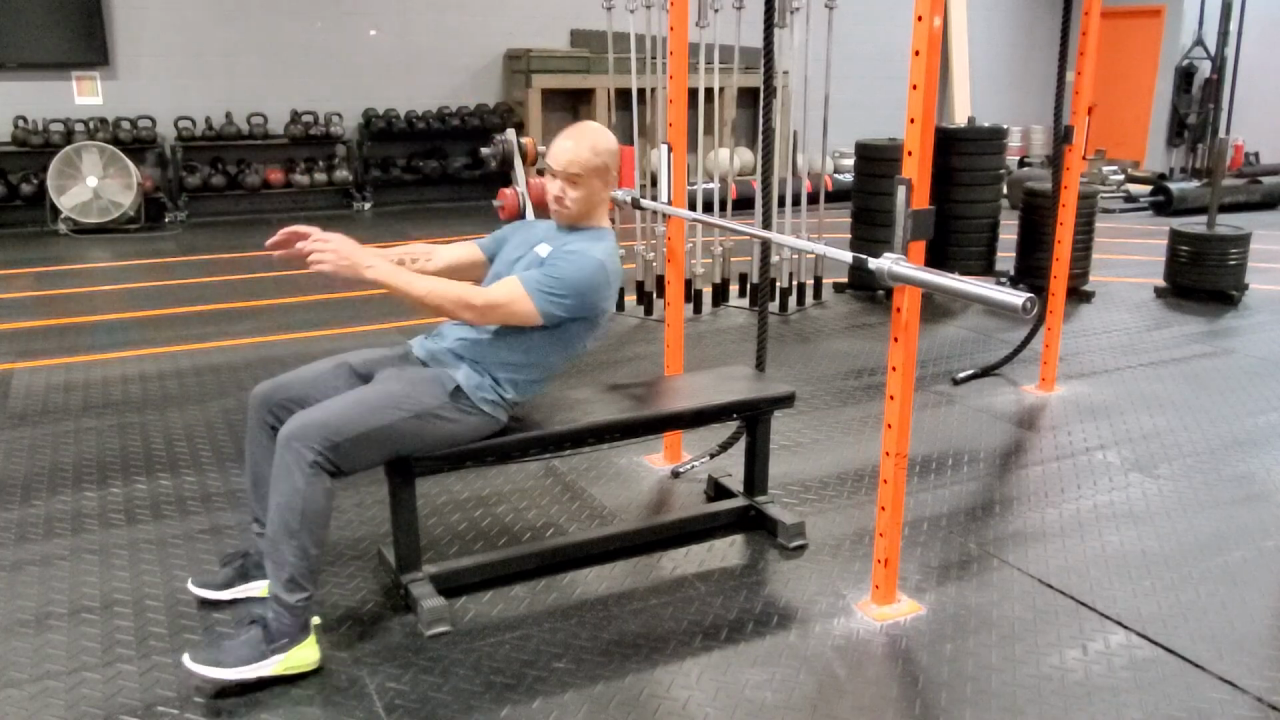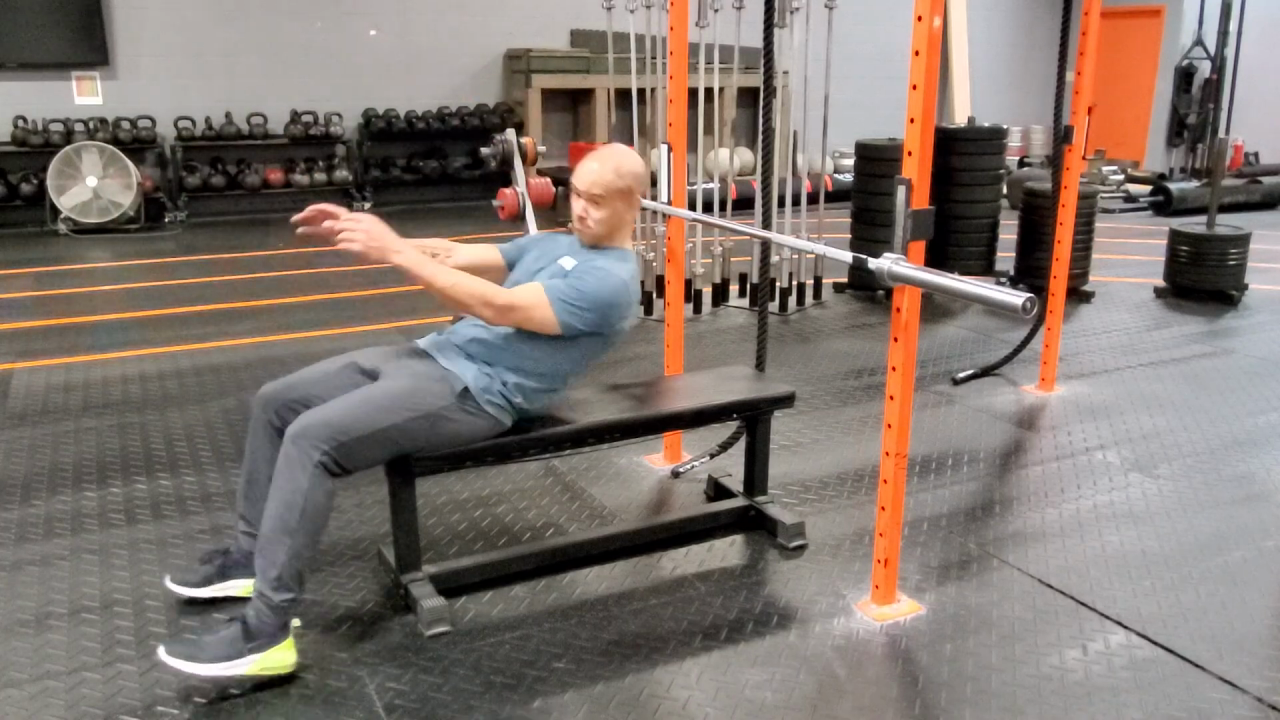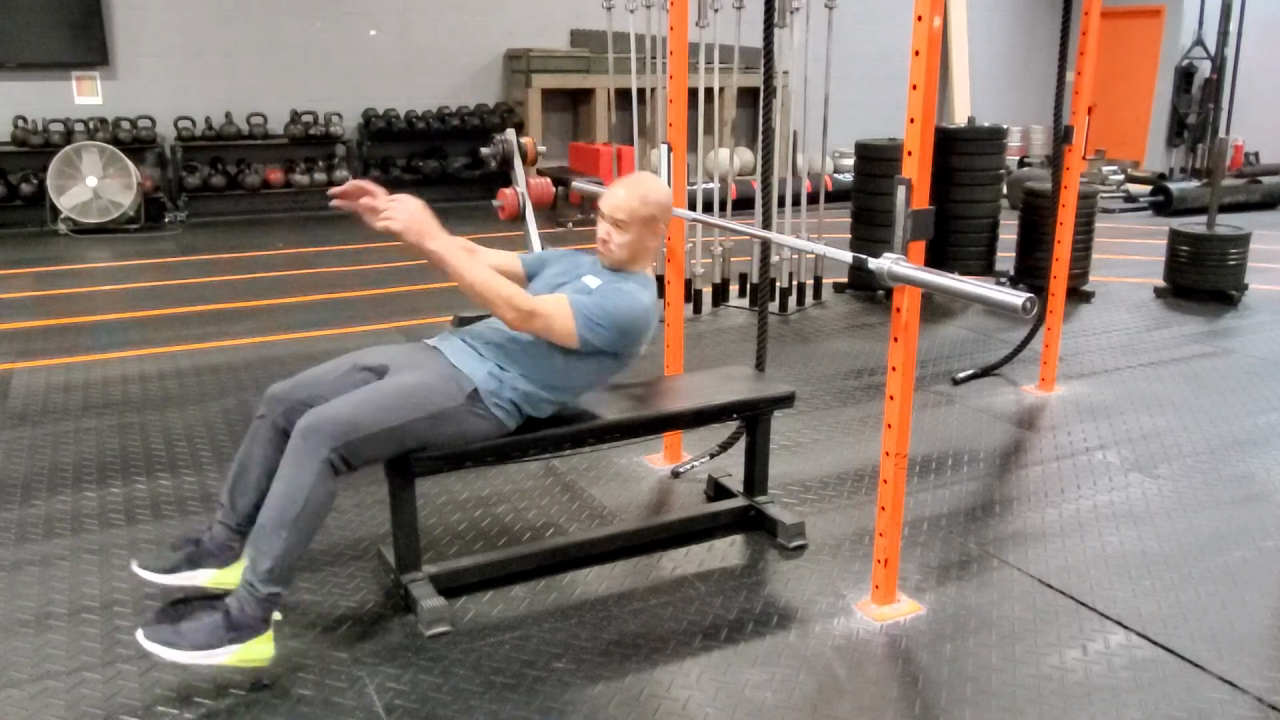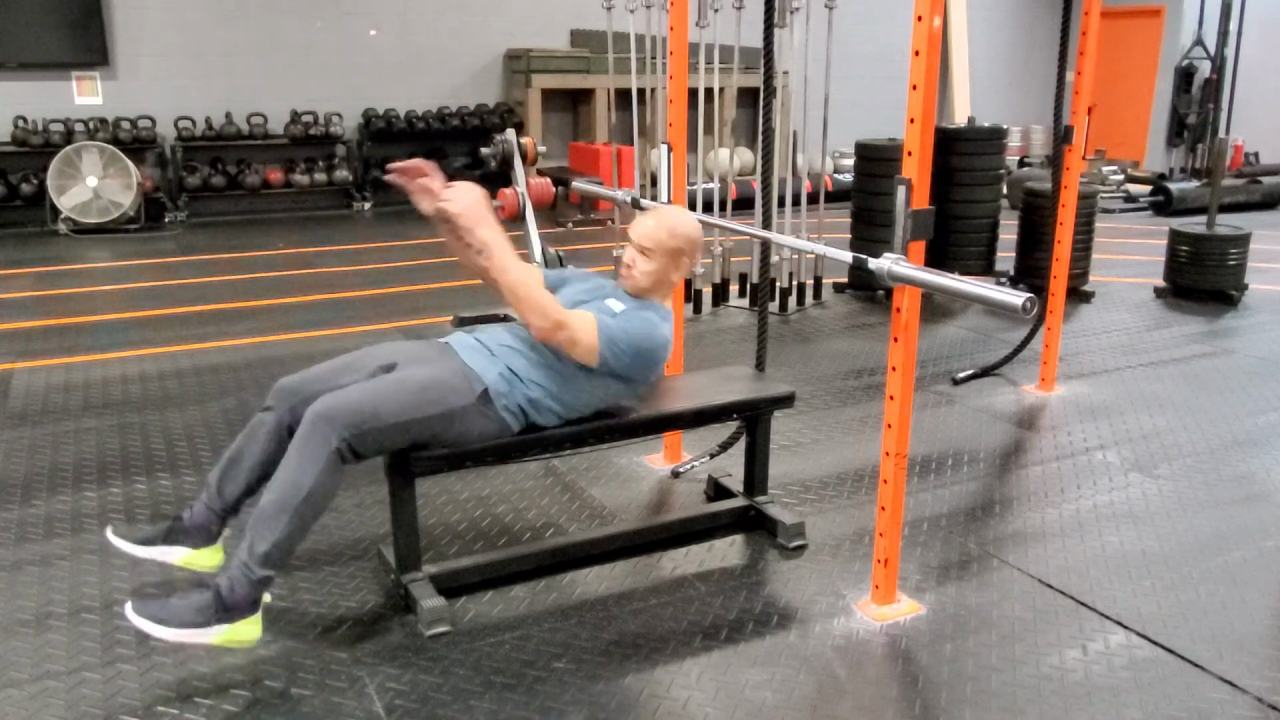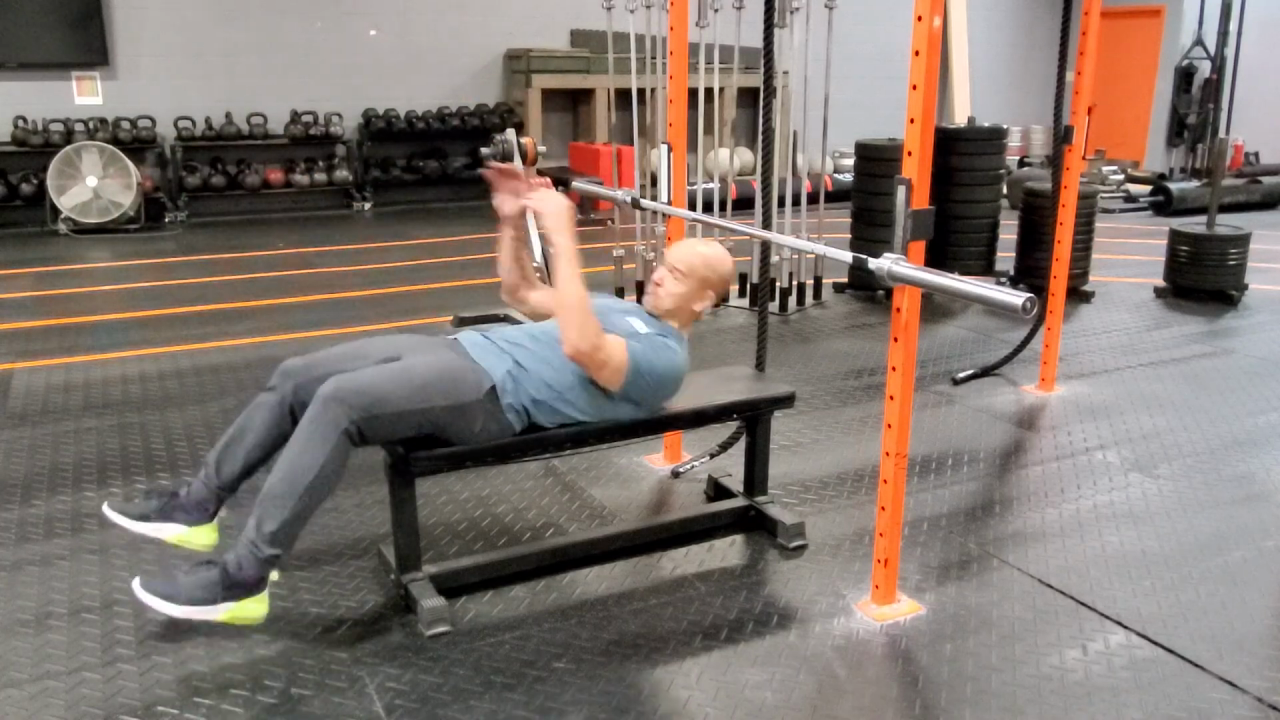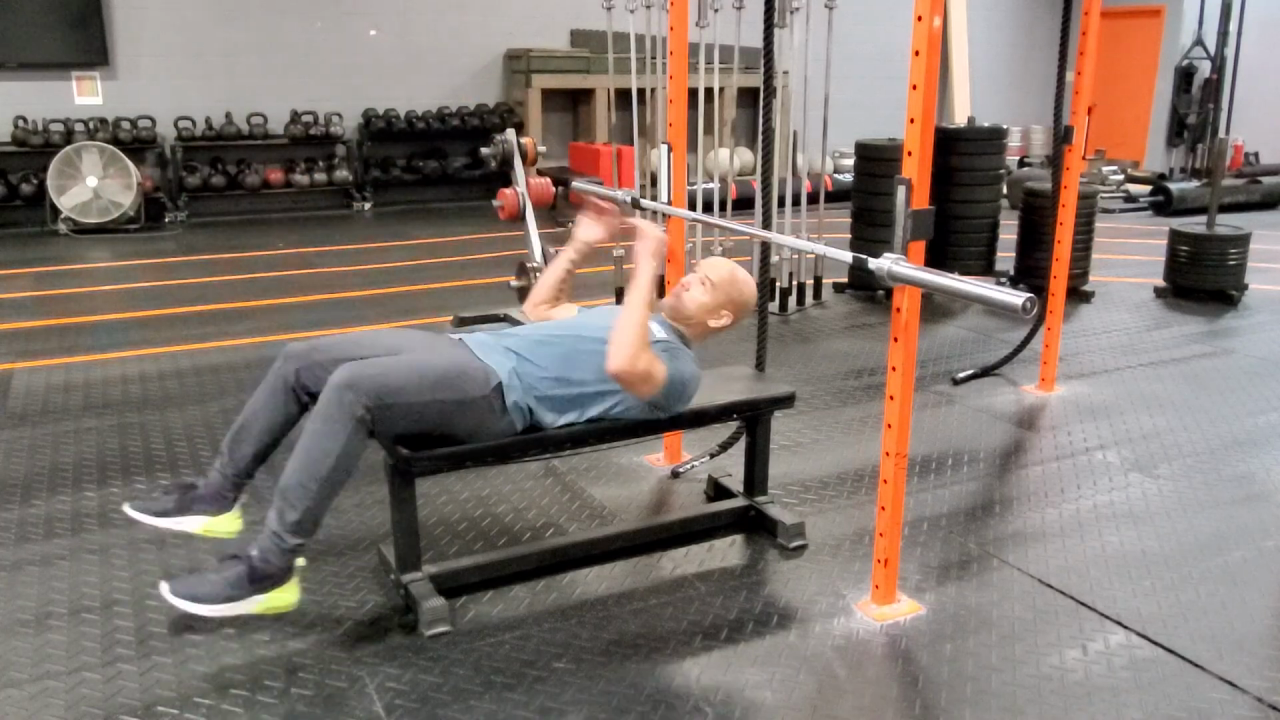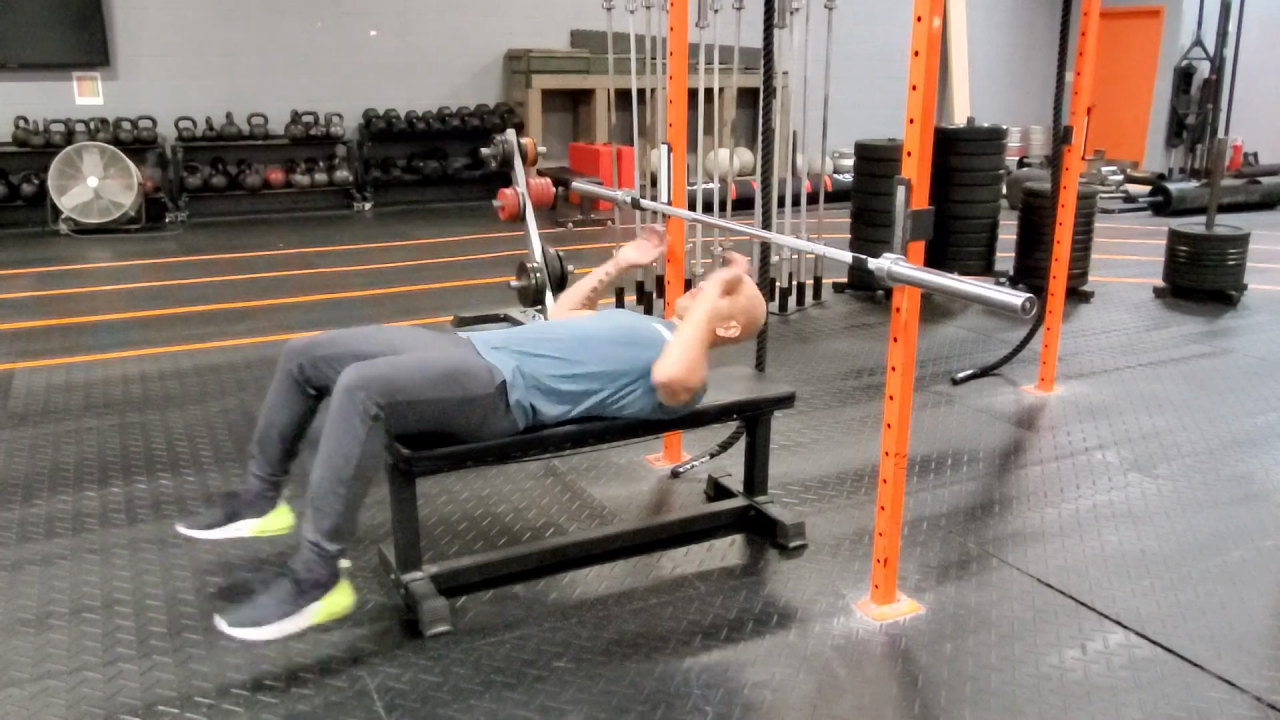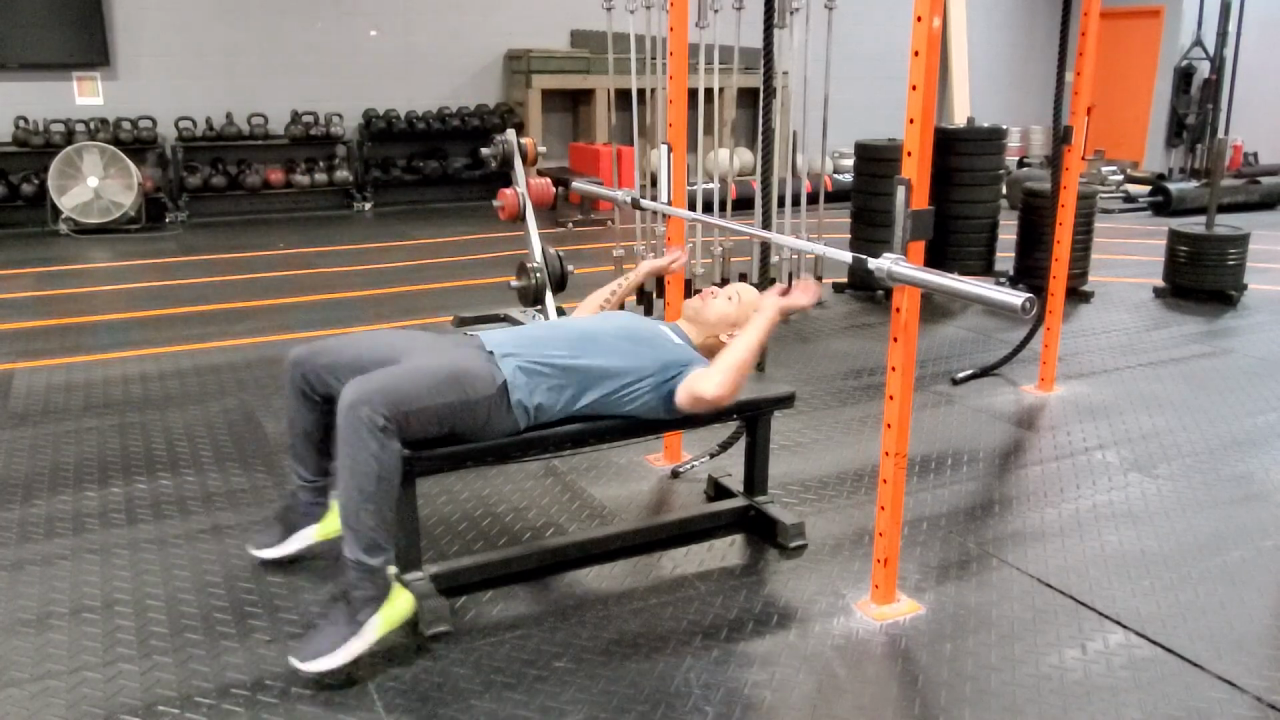
dt=0.1s
person 1, frame 1
left shoulder: (593, 264)
right shoulder: (537, 231)
left elbow: (479, 305)
right elbow: (436, 259)
left wrist: (366, 267)
right wrist: (342, 245)
left hip: (464, 393)
right hip: (422, 354)
left knee: (305, 438)
right knee: (270, 401)
left ankle: (287, 628)
right ankle: (267, 551)
person 1, frame 2
left shoulder: (609, 282)
right shoulder: (558, 244)
left elbow: (498, 306)
right elbow: (457, 258)
left wrist: (393, 251)
right wrist: (364, 232)
left hip: (471, 396)
right hip: (432, 355)
left knee: (312, 439)
right knee: (275, 403)
left ankle: (268, 629)
right ankle: (253, 552)
person 1, frame 3
left shoulder: (632, 304)
right shoulder: (579, 263)
left elbow: (519, 309)
right elbow: (480, 268)
left wrist: (426, 234)
right wrist: (398, 217)
left hip: (476, 396)
right hip: (442, 354)
left knee: (321, 433)
right knee: (282, 401)
left ankle: (247, 618)
right ankle: (221, 548)
person 1, frame 4
left shoulder: (647, 337)
right shoulder: (600, 285)
left elbow: (546, 324)
right elbow: (497, 271)
left wrist: (485, 225)
right wrist: (447, 215)
left hip: (483, 394)
right hip: (452, 351)
left knee: (329, 421)
right knee: (289, 396)
left ankle: (237, 598)
right ankle: (201, 527)
person 1, frame 5
left shoulder: (663, 364)
right shoulder: (619, 308)
left elbow: (579, 348)
right elbow: (520, 302)
left wrist: (557, 233)
right wrist: (509, 220)
left hip: (487, 392)
right hip: (459, 350)
left knee: (337, 399)
right knee: (295, 378)
left ankle: (242, 575)
right ankle: (196, 507)
person 1, frame 6
left shoulder: (676, 369)
right shoulder: (641, 320)
left elbow: (623, 367)
right elbow: (538, 310)
left wrist: (648, 267)
right wrist: (579, 245)
left hip: (496, 390)
right hip: (468, 347)
left knee: (351, 389)
right knee: (300, 364)
left ankle: (269, 569)
right ankle: (217, 496)
person 1, frame 7
left shoulder: (681, 378)
right shoulder: (643, 329)
left elbow: (670, 378)
right elbow: (561, 314)
left wrist: (717, 290)
right wrist: (619, 263)
left hip: (501, 392)
right hip: (474, 349)
left knee: (359, 390)
right knee: (307, 361)
left ankle: (318, 578)
right ankle: (262, 499)
person 1, frame 8
left shoulder: (682, 365)
right shoulder: (662, 331)
left elbow: (708, 391)
left wrist: (769, 310)
right wrist: (639, 273)
left hip: (505, 388)
right hip: (477, 347)
left knee: (363, 403)
right knee: (308, 366)
left ankle: (369, 592)
right ankle: (314, 505)
